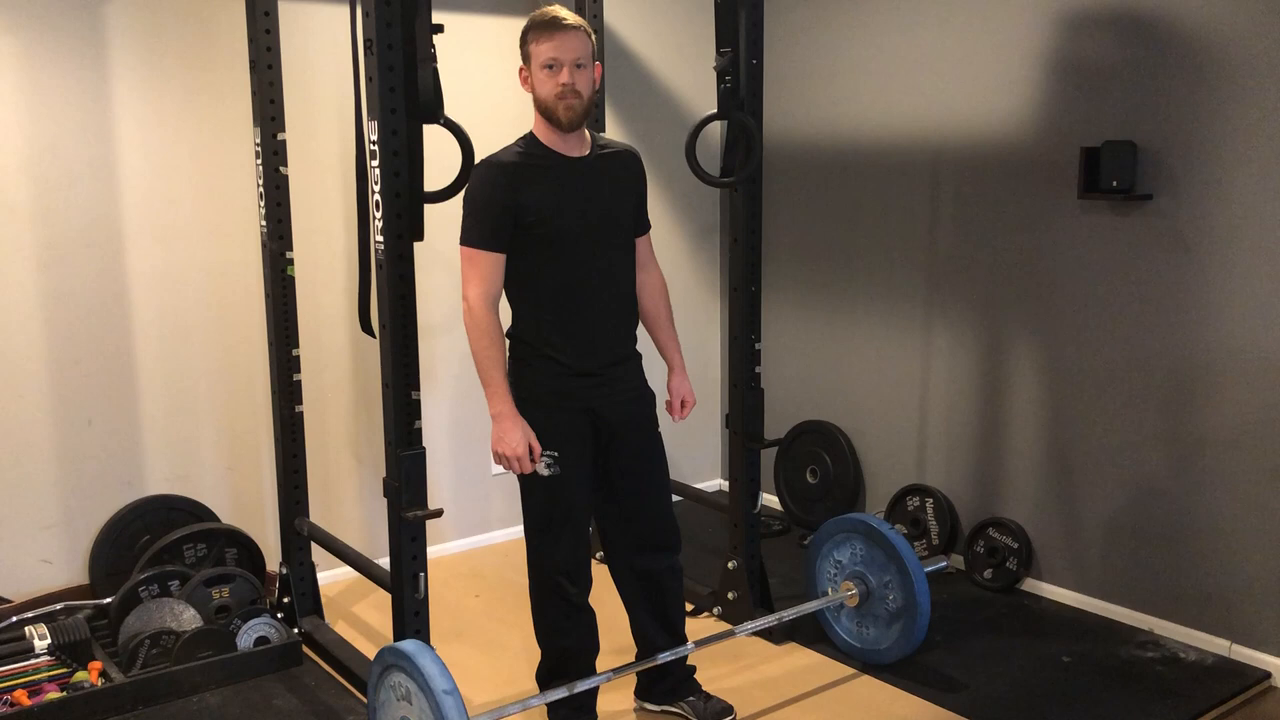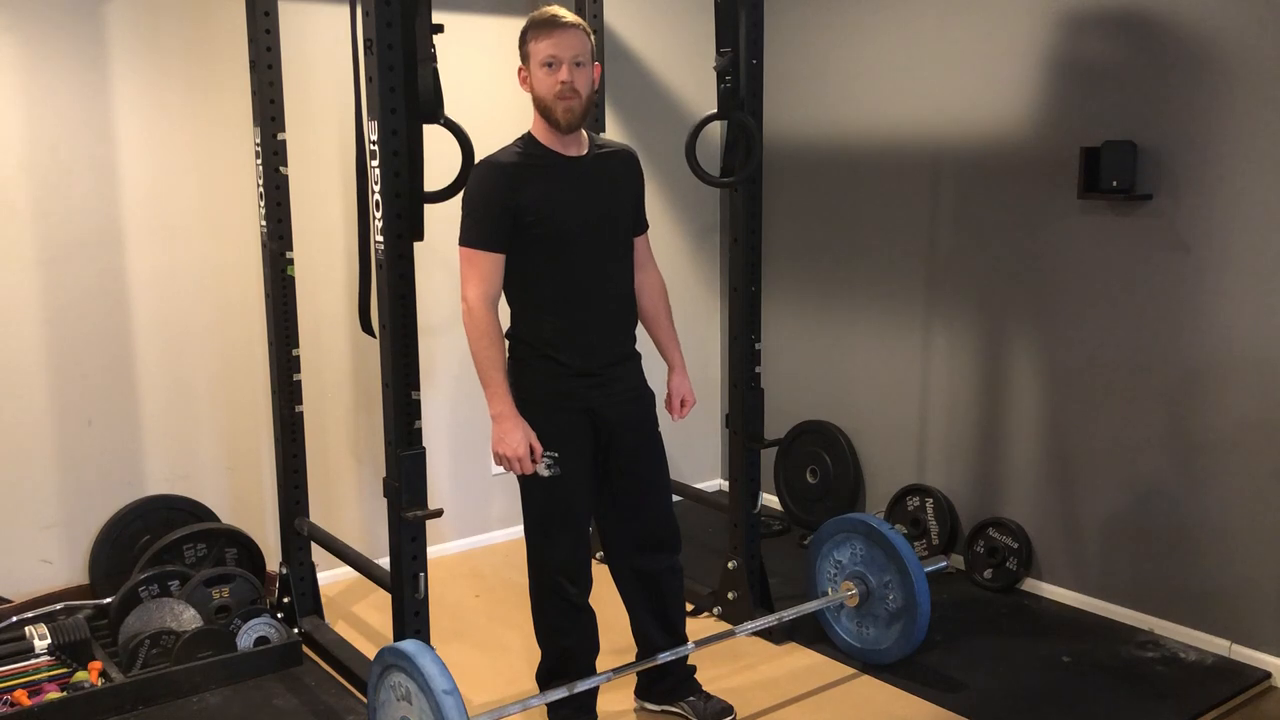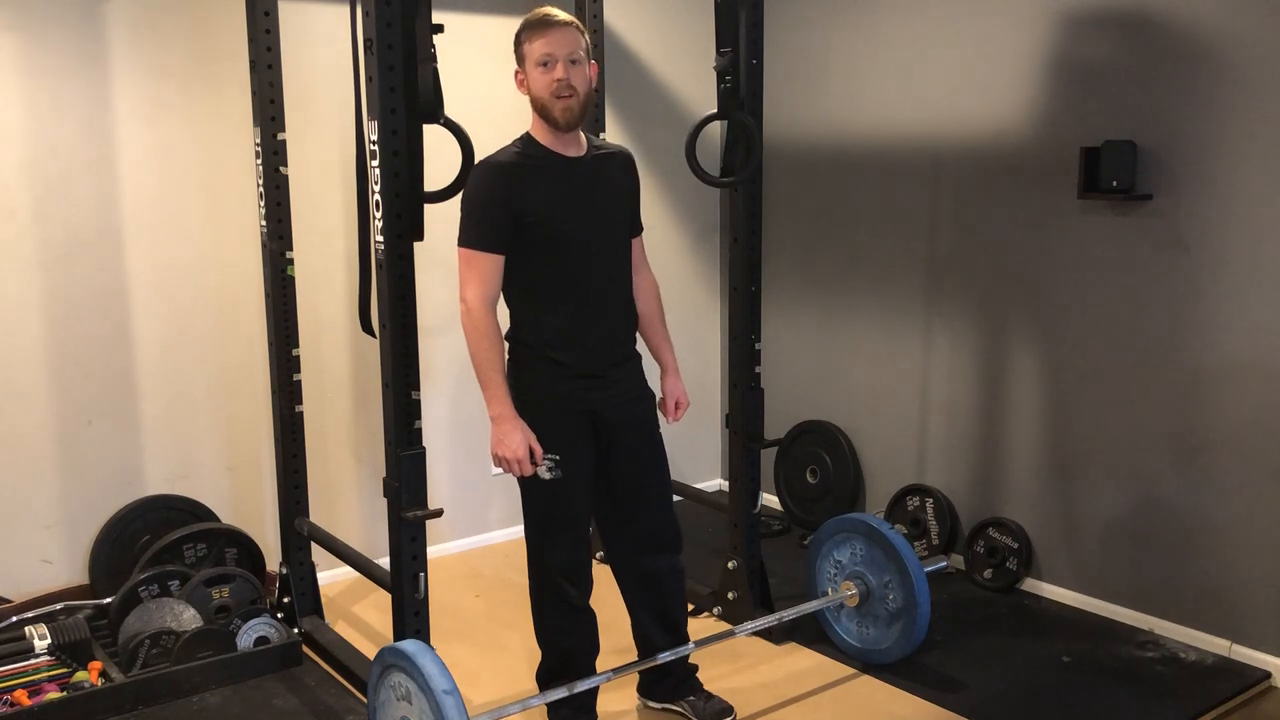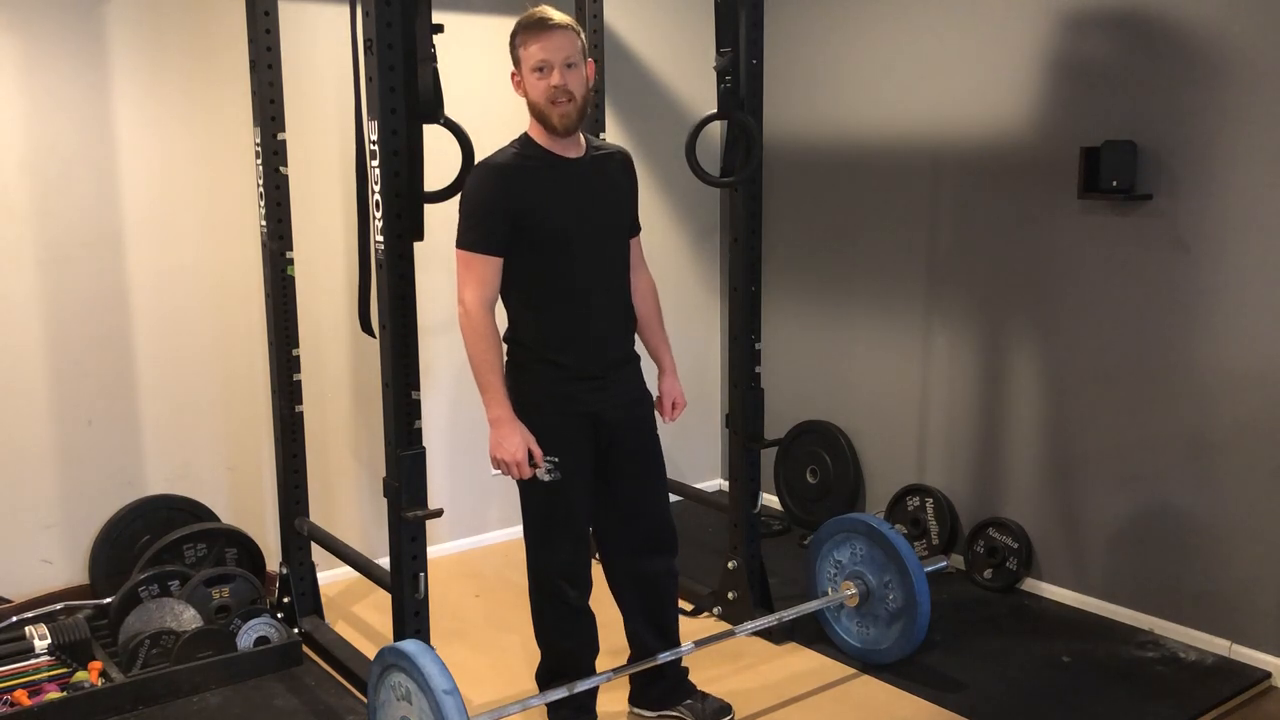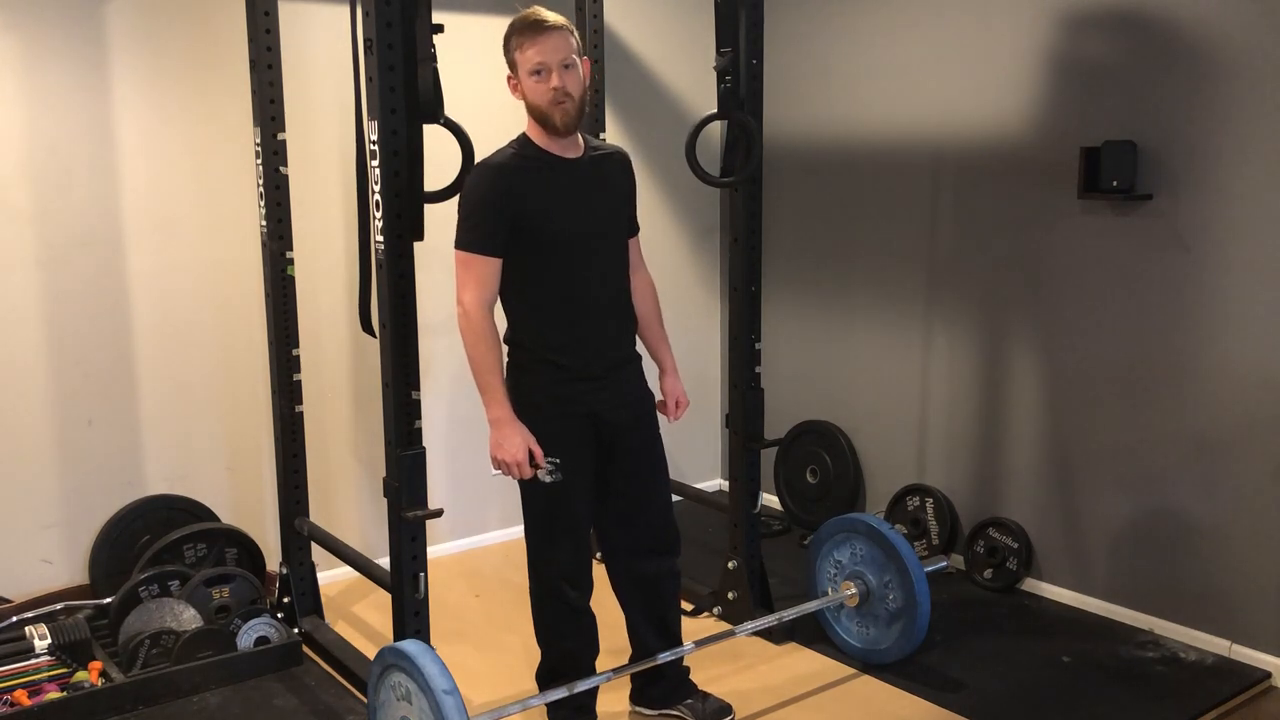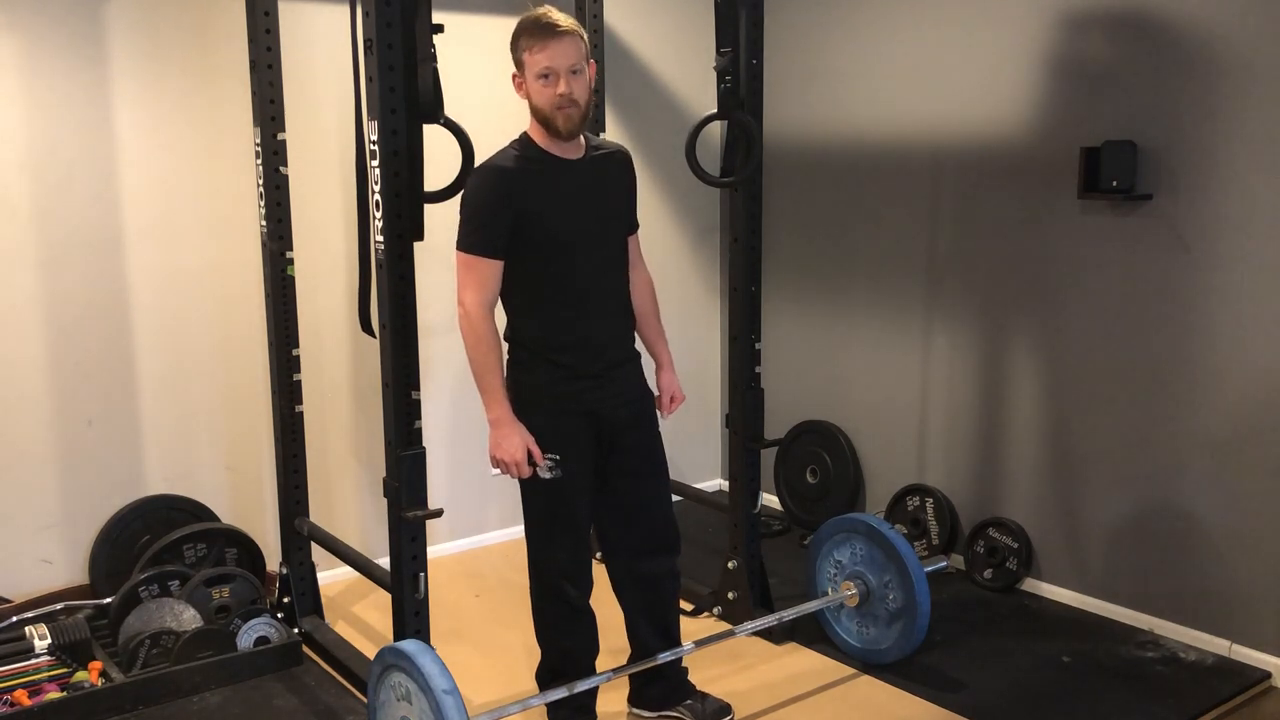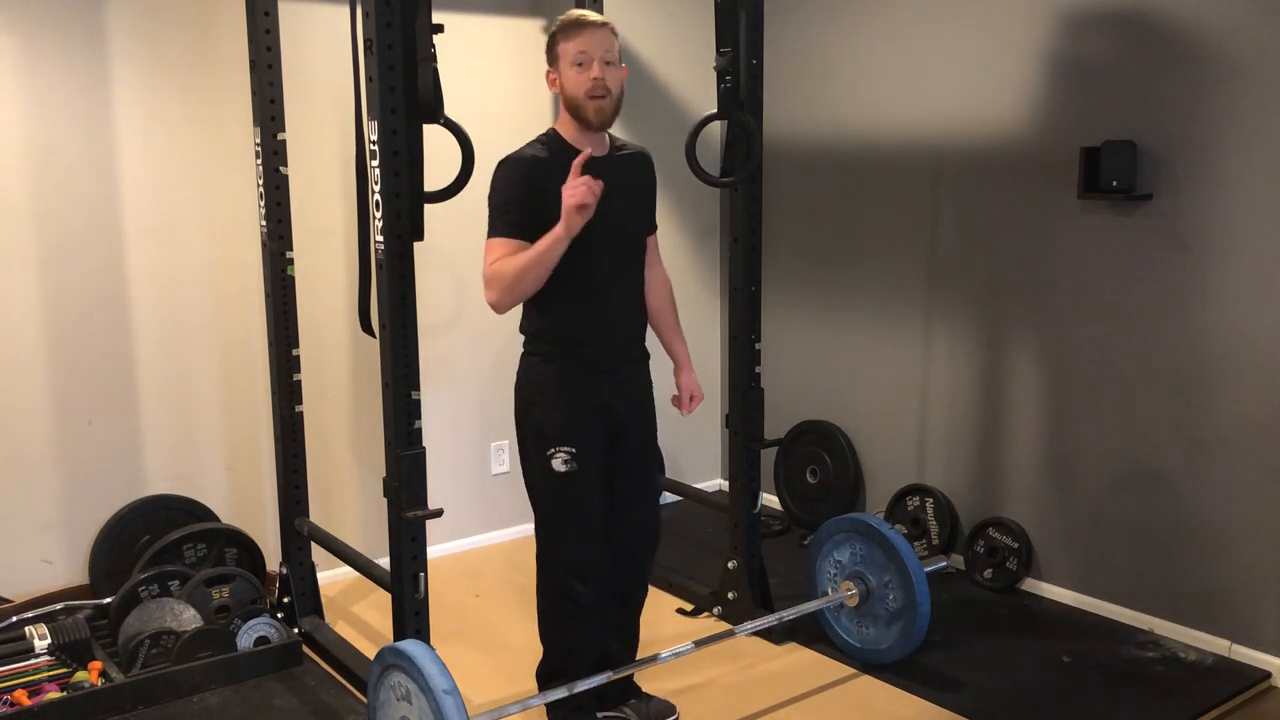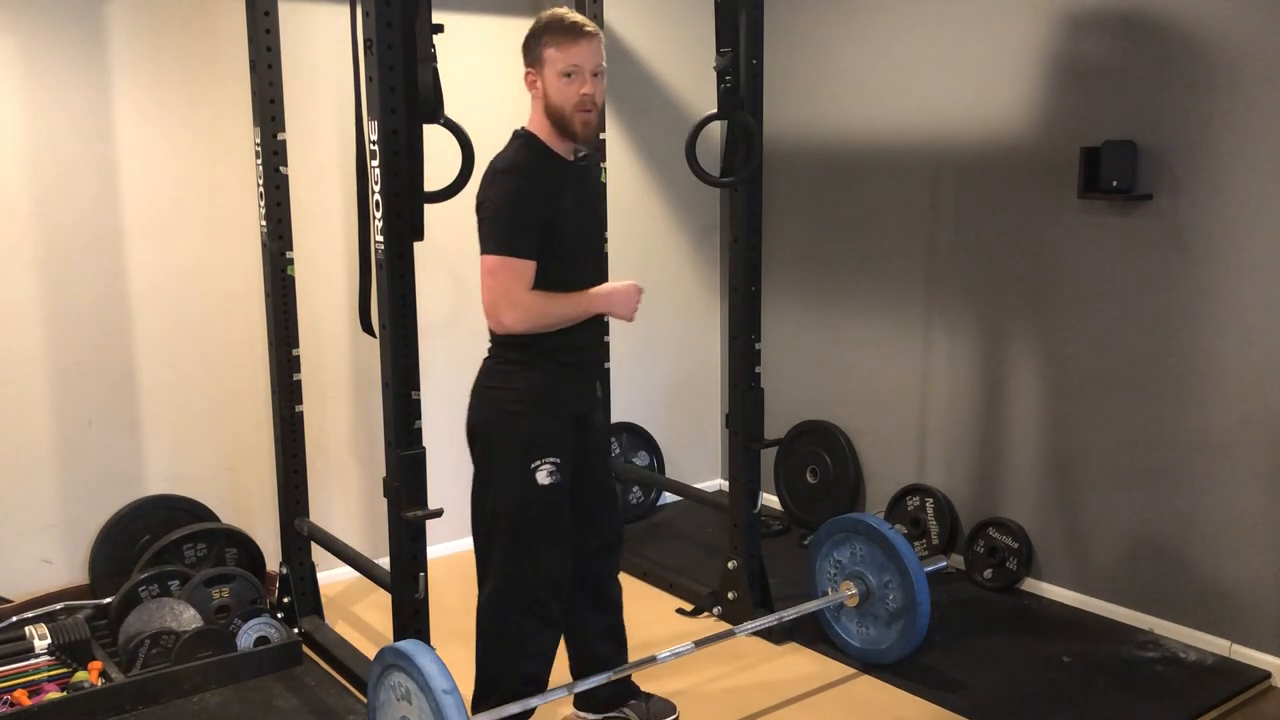
dt=0.7s
person 1, frame 1
left shoulder: (624, 165)
right shoulder: (503, 177)
right elbow: (479, 299)
left wrist: (675, 364)
right wrist: (504, 411)
left hip: (623, 386)
right hip: (548, 400)
left knee: (651, 536)
right knee: (561, 559)
person 1, frame 2
left shoulder: (621, 165)
right shoulder: (501, 177)
right elbow: (478, 299)
left wrist: (675, 363)
right wrist: (504, 413)
left hip: (623, 386)
right hip: (548, 399)
left knee: (651, 536)
right knee: (562, 559)
person 1, frame 3
left shoulder: (618, 166)
right shoulder: (501, 178)
right elbow: (477, 301)
left wrist: (669, 367)
right wrist: (504, 414)
left hip: (624, 387)
right hip: (549, 400)
left knee: (653, 537)
right knee: (562, 560)
person 1, frame 4
left shoulder: (616, 166)
right shoulder: (500, 179)
right elbow: (475, 303)
left wrist: (666, 367)
right wrist: (502, 418)
left hip: (622, 389)
right hip: (548, 402)
left knee: (648, 539)
right knee: (561, 562)
person 1, frame 5
left shoulder: (614, 165)
right shoulder: (498, 180)
right elbow: (475, 304)
left wrist: (667, 366)
right wrist: (503, 418)
left hip: (624, 390)
right hip: (549, 404)
left knee: (651, 539)
right knee: (563, 563)
person 1, frame 6
left shoulder: (615, 164)
right shoulder: (500, 180)
right elbow: (475, 306)
left wrist: (663, 362)
right wrist: (502, 418)
left hip: (623, 387)
right hip: (549, 401)
left knee: (650, 538)
right knee: (562, 563)
person 1, frame 7
left shoulder: (636, 165)
right shoulder: (526, 171)
right elbow: (499, 291)
left wrist: (681, 359)
right wrist: (567, 222)
left hip: (628, 380)
right hip: (559, 388)
left knee: (632, 541)
right knee: (571, 555)
person 1, frame 8
left shoulder: (581, 167)
right shoulder: (516, 175)
right elbow: (508, 309)
right wrist: (604, 298)
left hip: (574, 392)
right hip: (522, 402)
left knee: (596, 549)
right knee: (526, 575)
